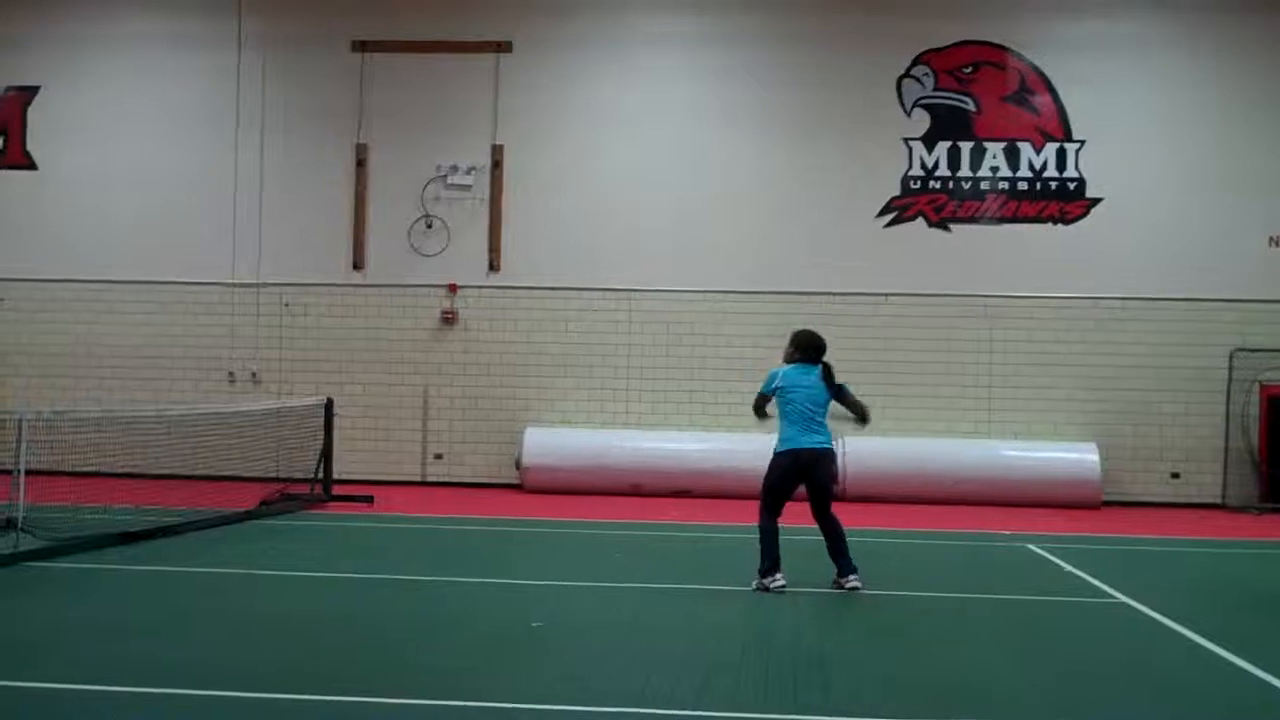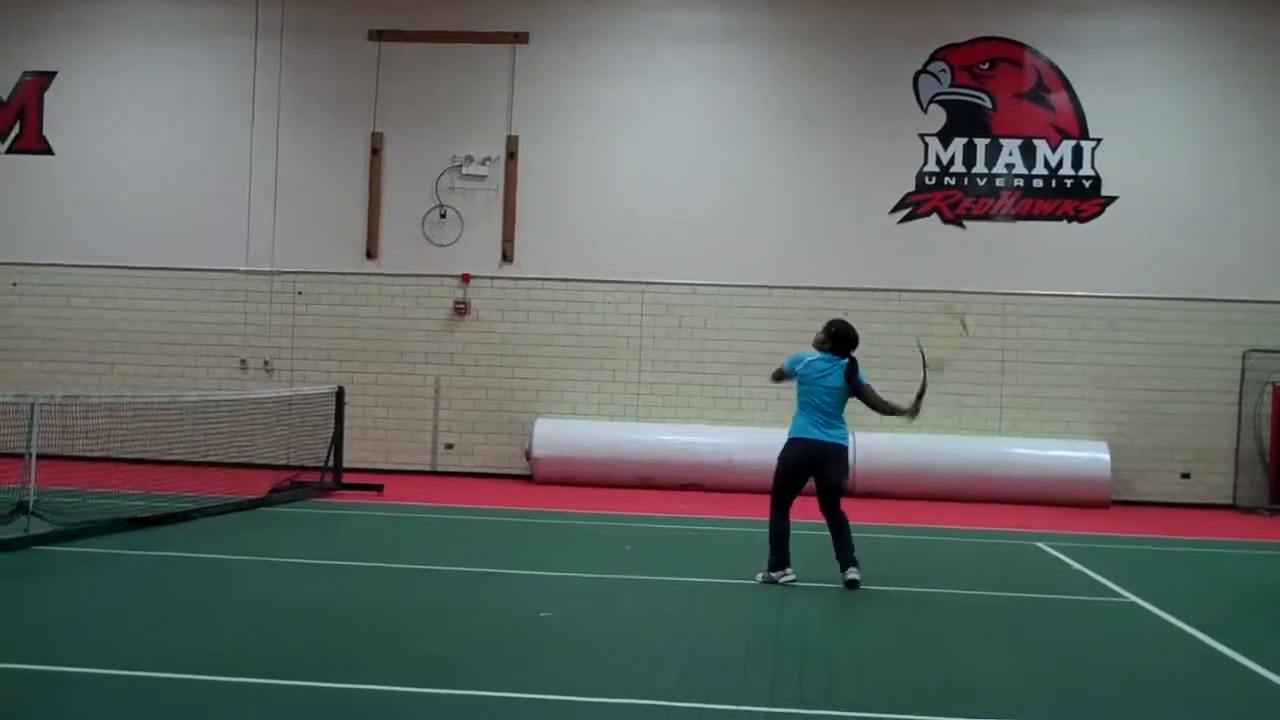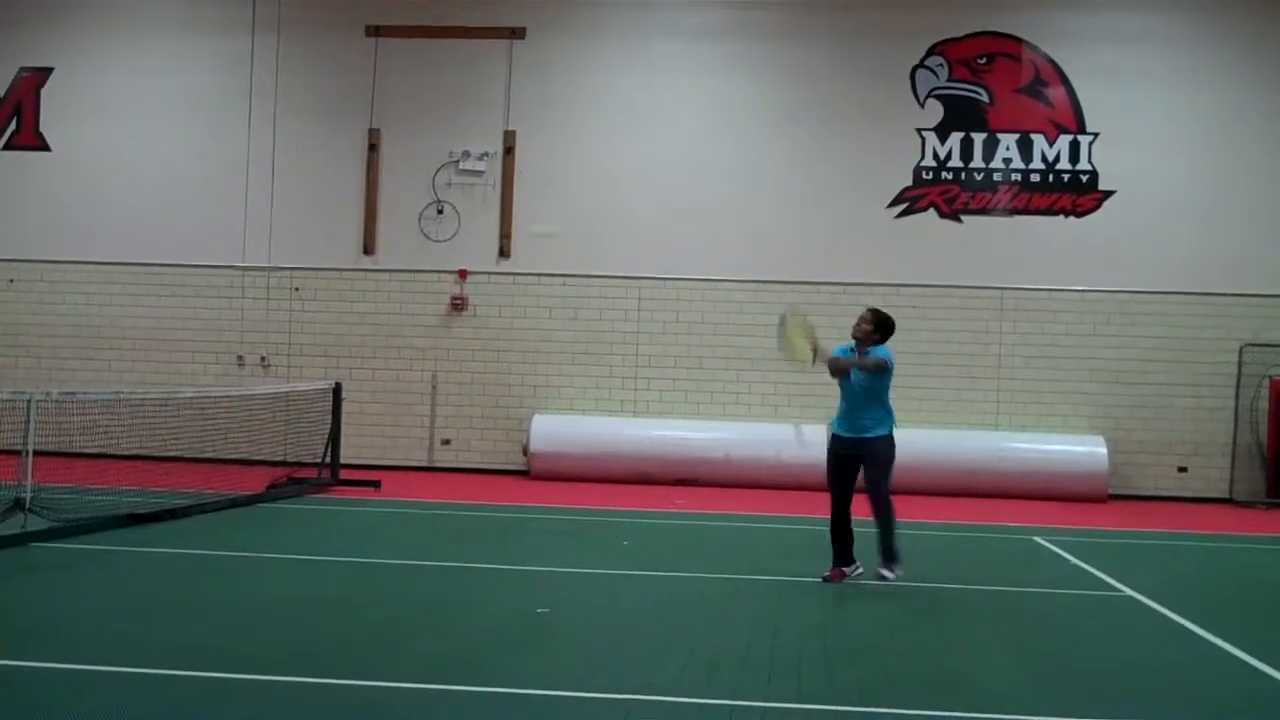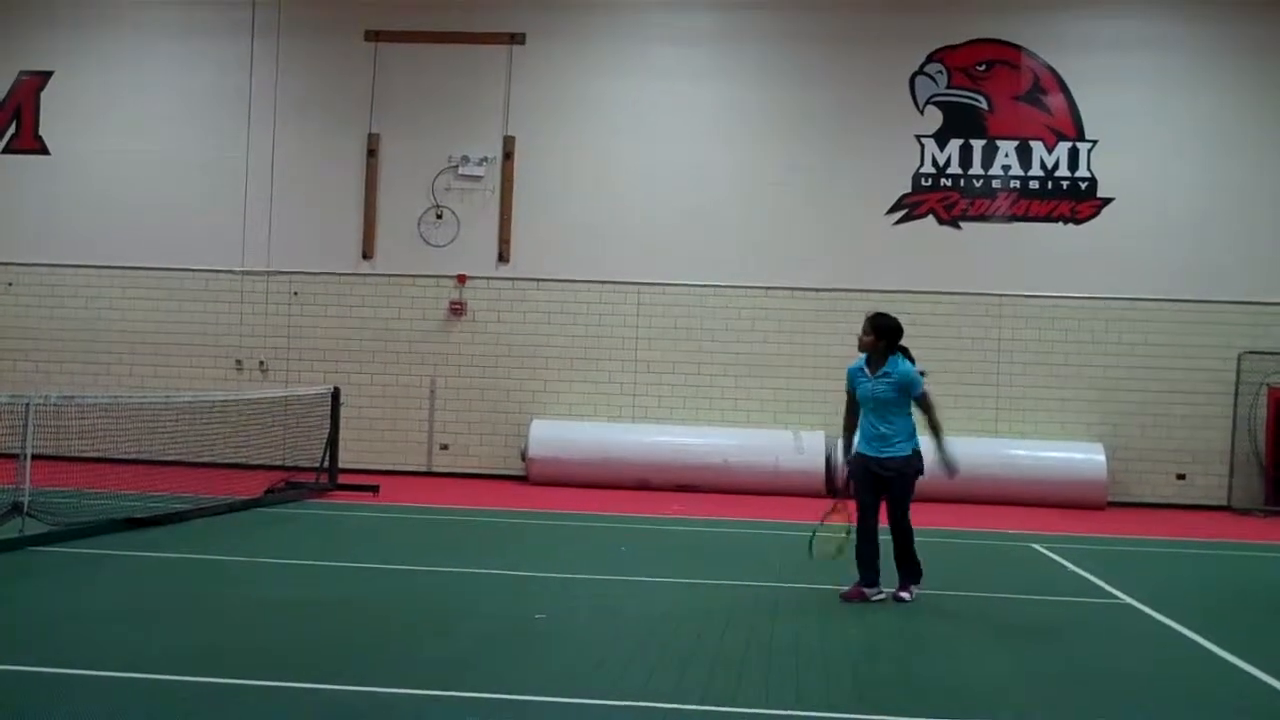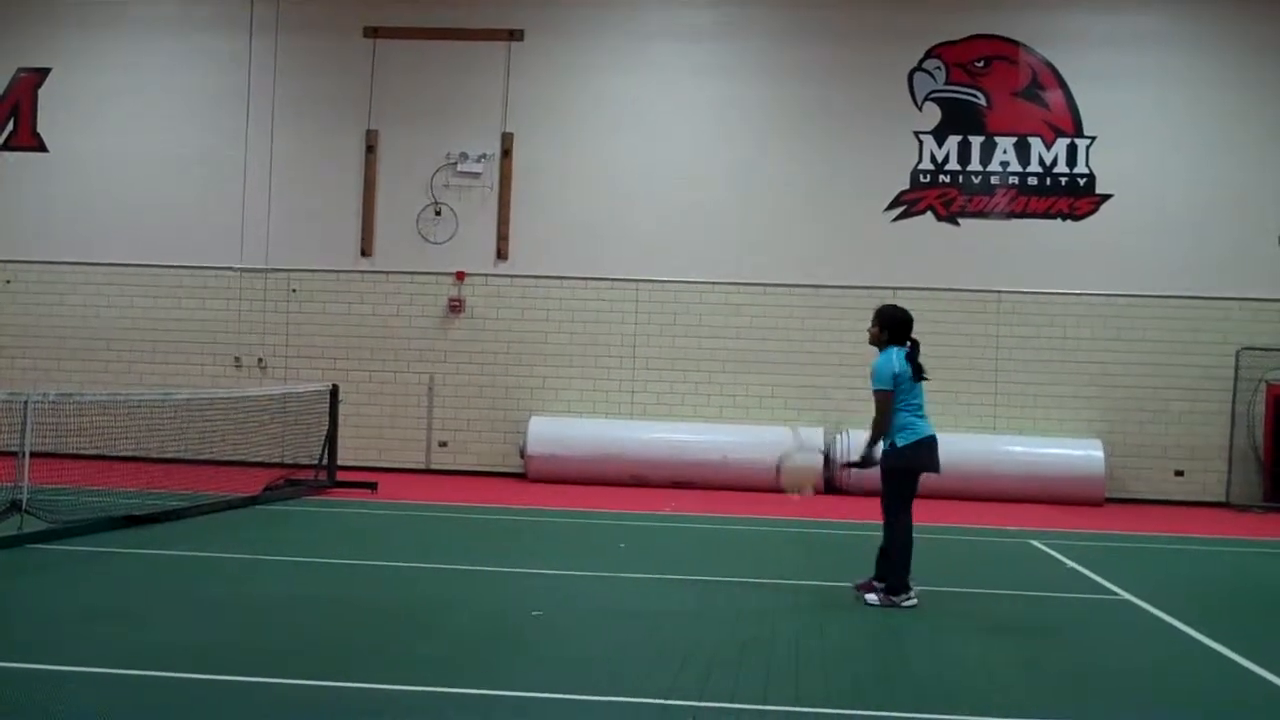
dt=0.7s
person 1, frame 1
left shoulder: (780, 375)
right shoulder: (825, 377)
left elbow: (758, 406)
right elbow: (860, 410)
left wrist: (762, 415)
right wrist: (862, 418)
left hip: (790, 454)
right hip: (822, 455)
left knee: (768, 513)
right knee: (824, 514)
left ankle: (771, 574)
right ankle: (848, 573)
person 1, frame 2
left shoulder: (804, 361)
right shoulder: (850, 372)
left elbow: (776, 376)
right elbow: (880, 405)
left wrist: (792, 371)
right wrist: (907, 411)
left hip: (801, 445)
right hip: (835, 450)
left knee: (779, 506)
right knee: (833, 510)
left ankle: (779, 568)
right ankle: (850, 566)
person 1, frame 3
left shoulder: (882, 354)
right shoulder: (842, 352)
left elbow: (872, 364)
right elbow: (836, 369)
left wrist: (850, 360)
right wrist: (830, 361)
left hip: (877, 437)
right hip: (843, 436)
left knee: (878, 495)
right knee: (839, 502)
left ankle: (889, 561)
right ankle: (846, 563)
person 1, frame 4
left shoulder: (904, 372)
right shoulder: (855, 371)
left elbow: (928, 411)
left wrist: (942, 451)
right wrist: (847, 452)
left hip: (901, 456)
right hip: (865, 456)
left knee: (898, 519)
right knee: (865, 518)
left ankle: (910, 580)
right ankle: (868, 584)
person 1, frame 5
left shoulder: (884, 363)
right shoulder: (904, 359)
left elbow: (883, 415)
left wrist: (869, 449)
right wrist: (879, 447)
left hip: (905, 446)
right hip: (919, 441)
left knee: (896, 515)
right knee: (896, 514)
left ankle: (898, 590)
right ankle: (886, 577)
